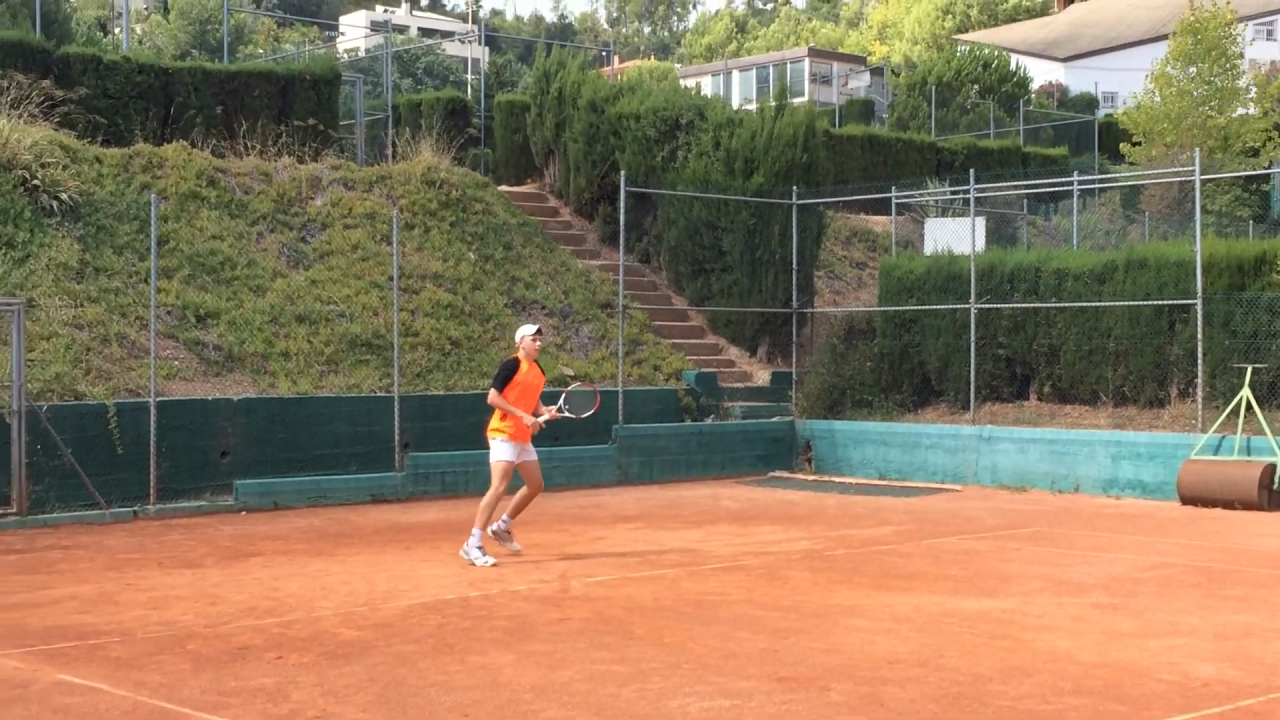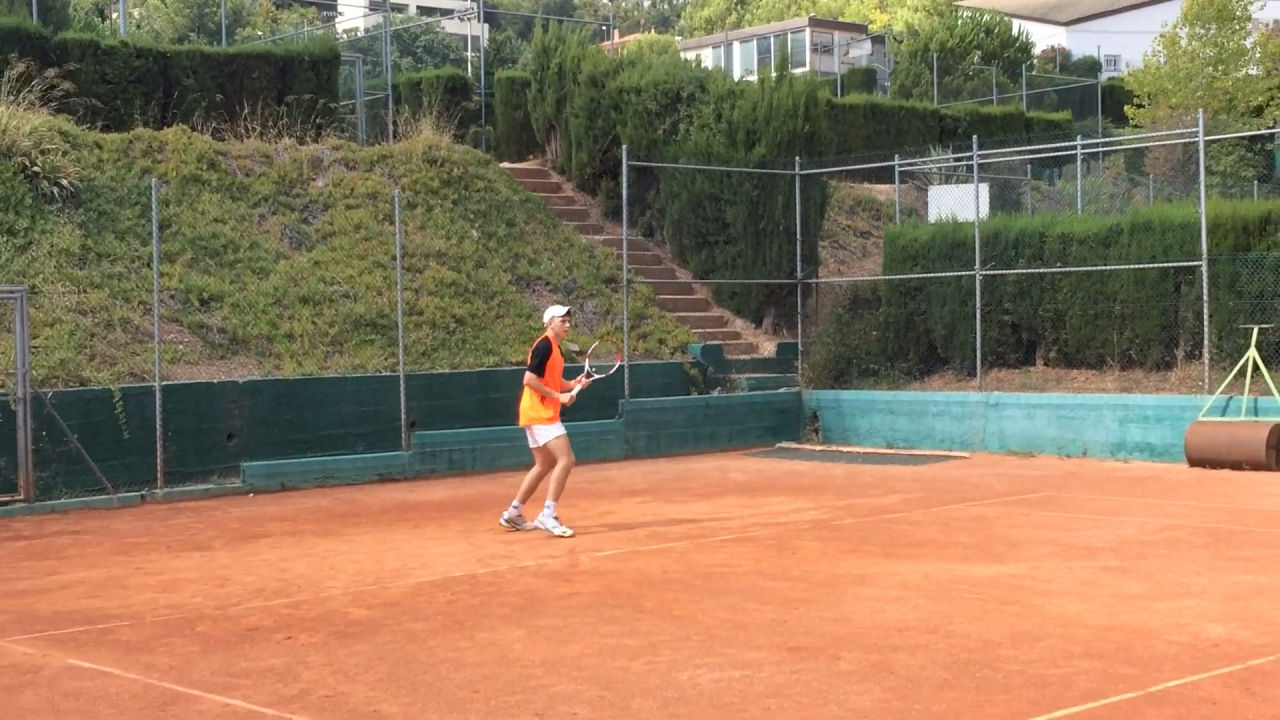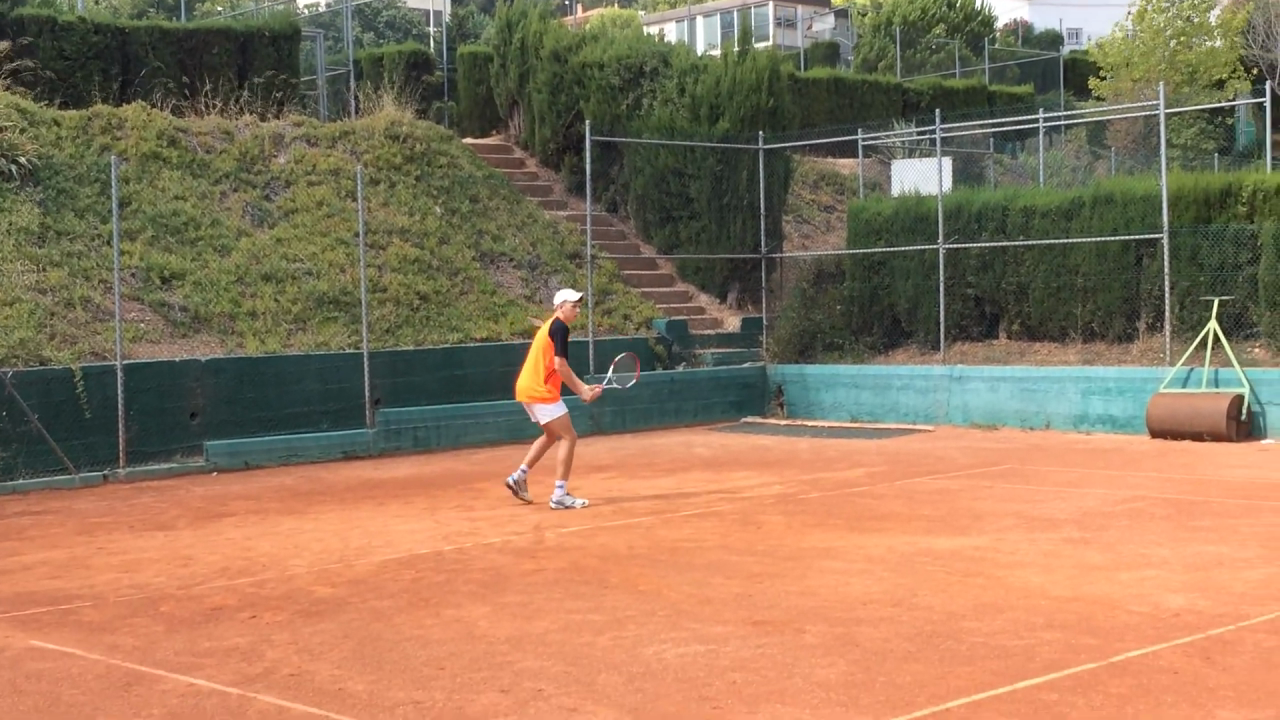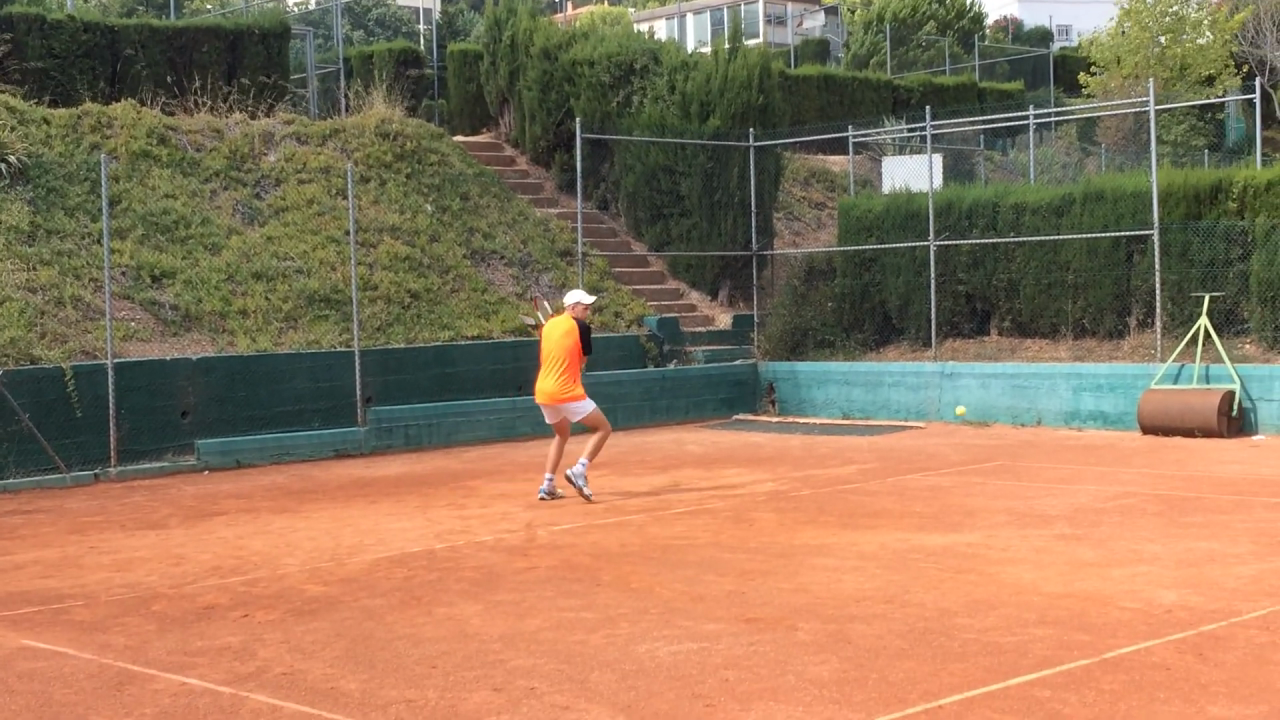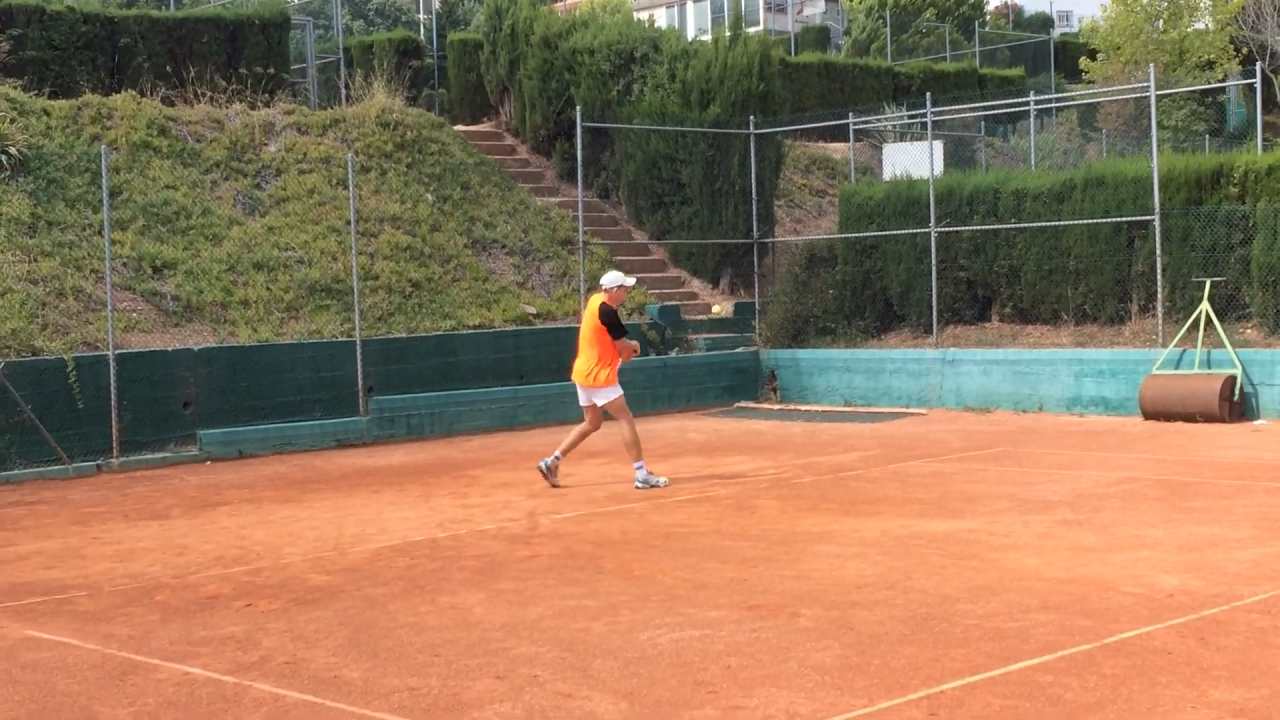
dt=0.4s
person 1, frame 1
left shoulder: (537, 370)
right shoulder: (511, 365)
right elbow: (493, 398)
left wrist: (544, 411)
right wrist: (523, 416)
left hip: (523, 437)
right hip: (503, 434)
left knee: (536, 485)
right knee: (499, 487)
left ankle: (502, 526)
right ankle: (474, 544)
person 1, frame 2
left shoulder: (554, 347)
right shoulder: (544, 346)
right elbow: (529, 380)
left wrist: (572, 384)
right wrist: (558, 397)
left hip: (543, 414)
right hip: (540, 414)
left knee: (543, 465)
right knee: (566, 460)
left ankle: (513, 514)
right ankle: (548, 515)
person 1, frame 3
left shoulder: (553, 326)
right shoulder: (560, 327)
left elbow: (560, 365)
right elbow: (560, 366)
left wrist: (583, 386)
right wrist: (581, 390)
left hip: (529, 388)
right hip: (540, 391)
left knee: (552, 435)
right knee: (568, 438)
left ankle: (519, 476)
right ankle: (560, 495)
person 1, frame 4
left shoulder: (547, 325)
right shoulder: (582, 327)
right elbow: (582, 361)
left hip: (543, 392)
right hip: (567, 393)
left knee: (562, 435)
right knee: (603, 429)
left ankle: (547, 486)
right ankle: (579, 470)
person 1, frame 5
left shoulder: (597, 301)
right shoulder: (607, 312)
right elbow: (623, 344)
left wrist: (627, 347)
right wrist: (633, 346)
left hip: (584, 373)
right hip: (599, 375)
left knee: (591, 424)
right knee: (626, 421)
left ankle: (552, 463)
right ankle: (642, 474)
